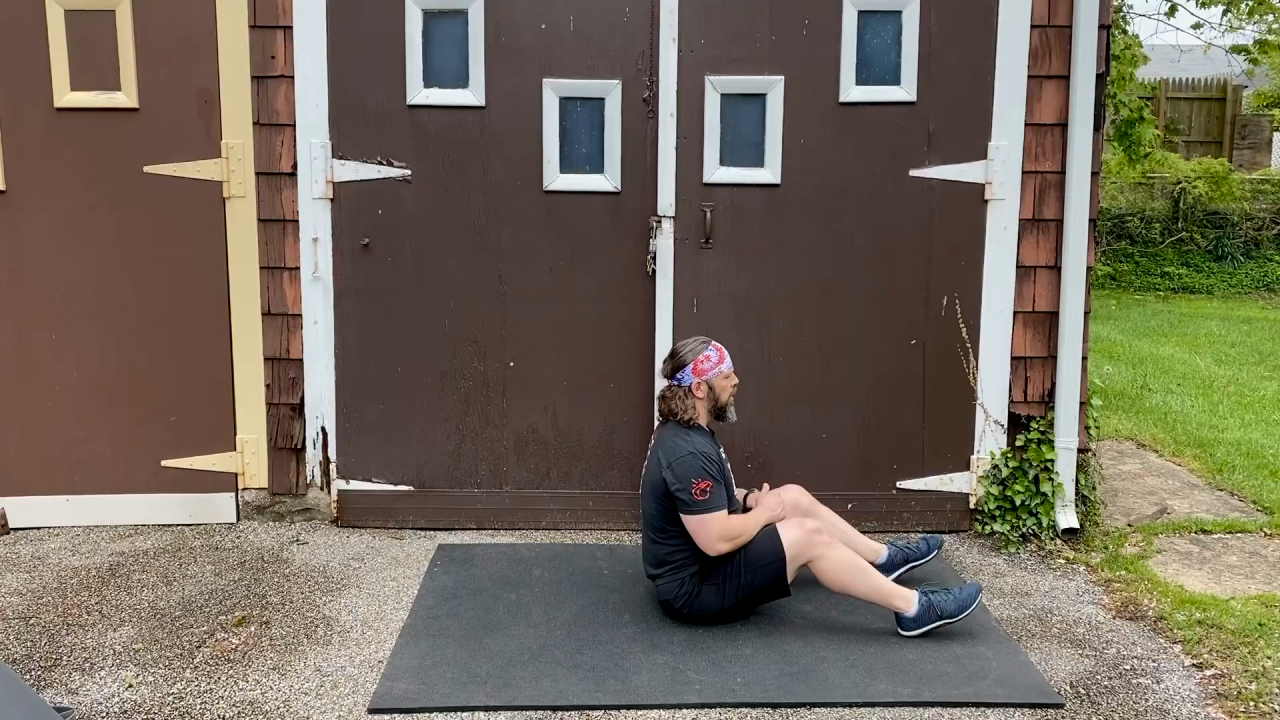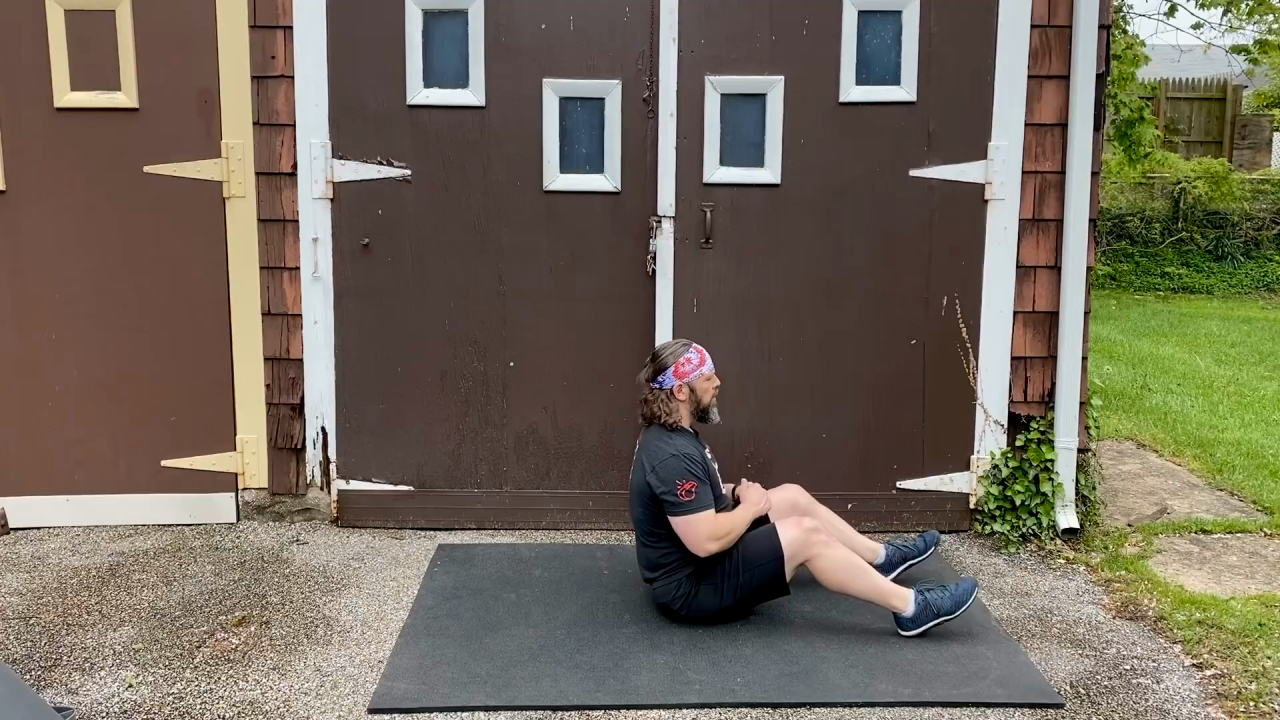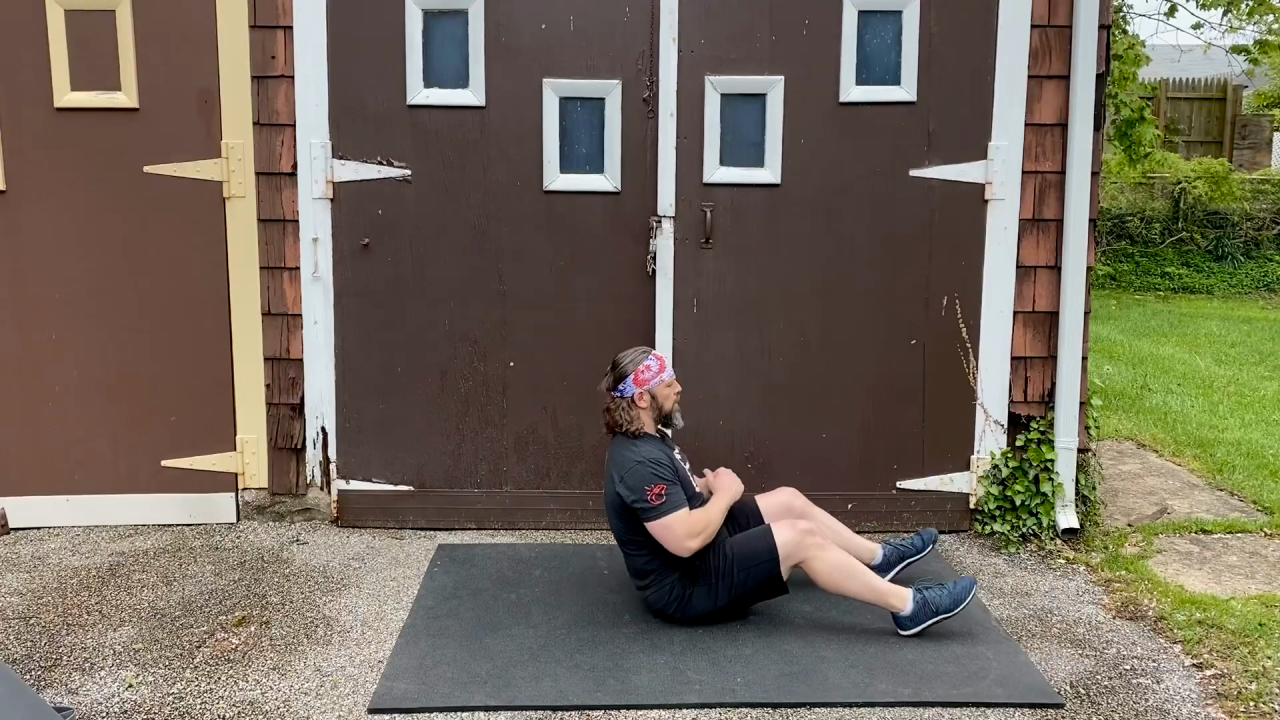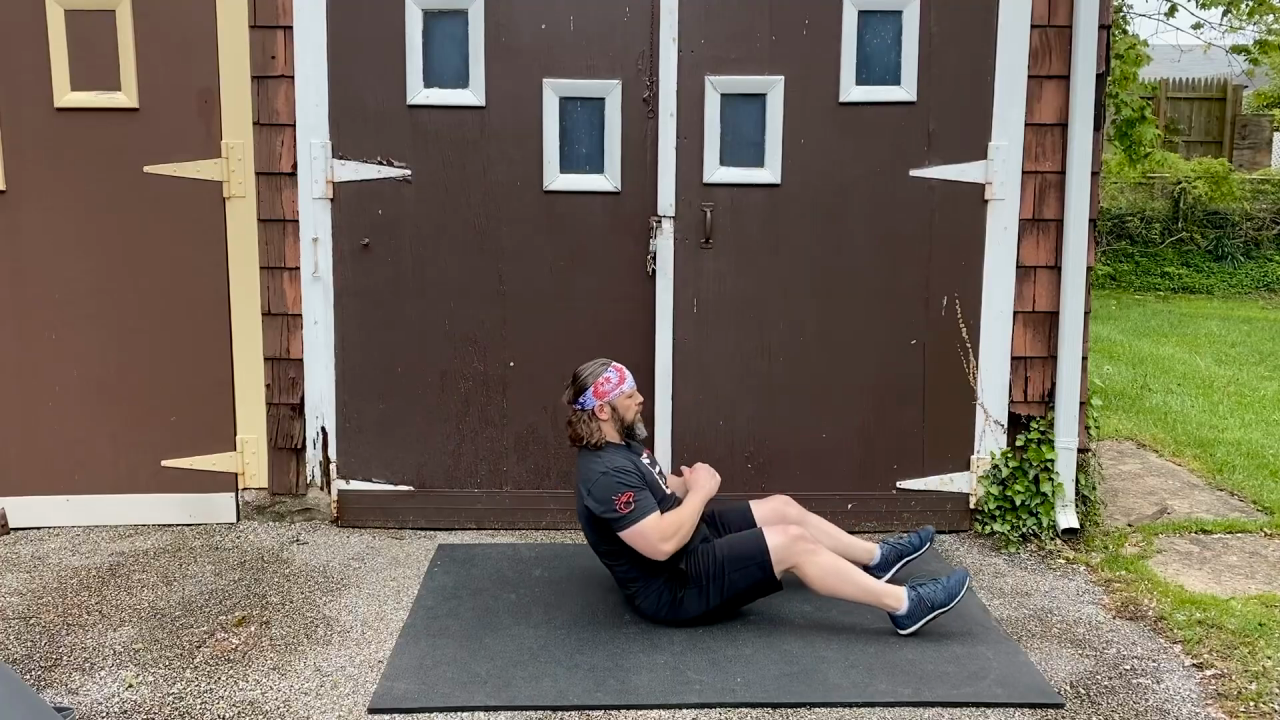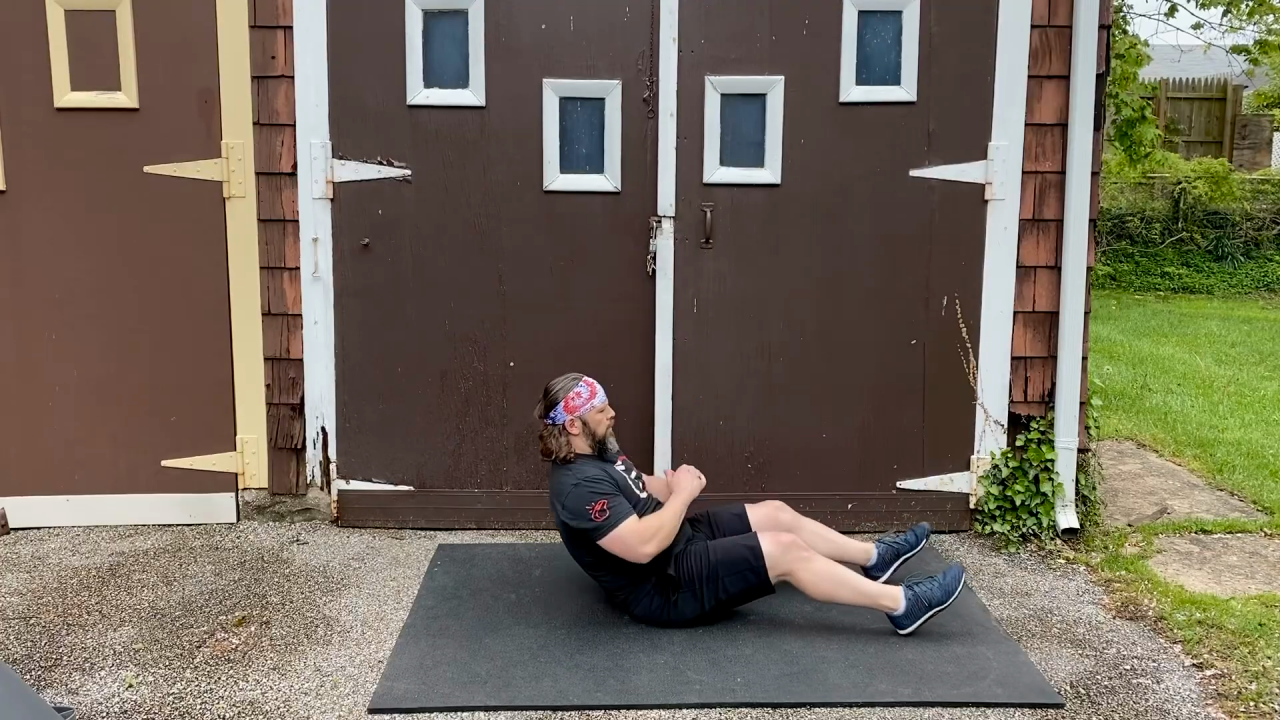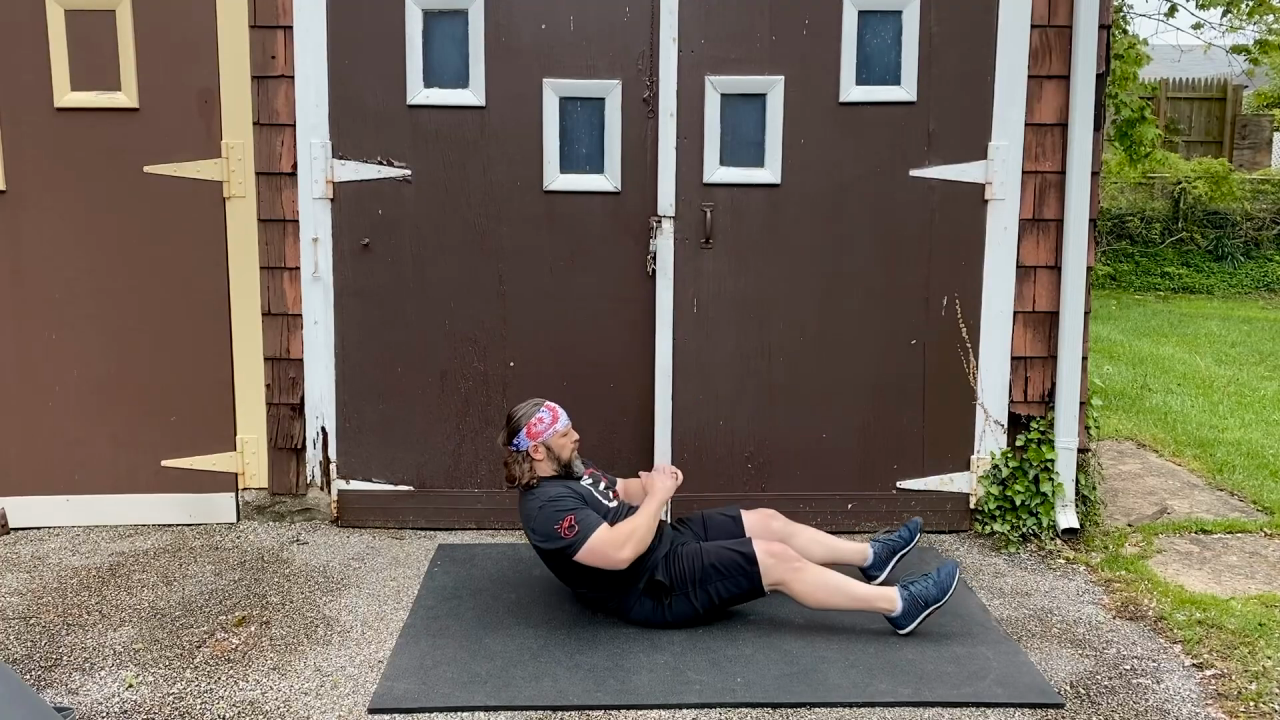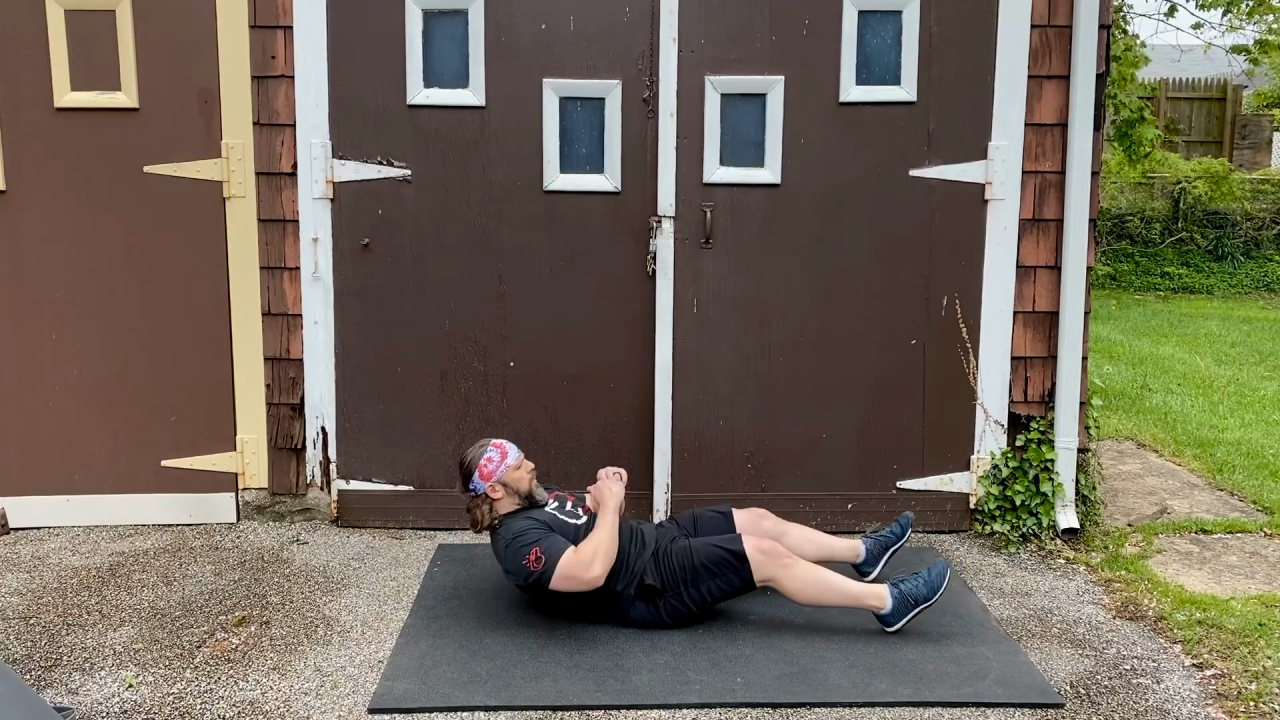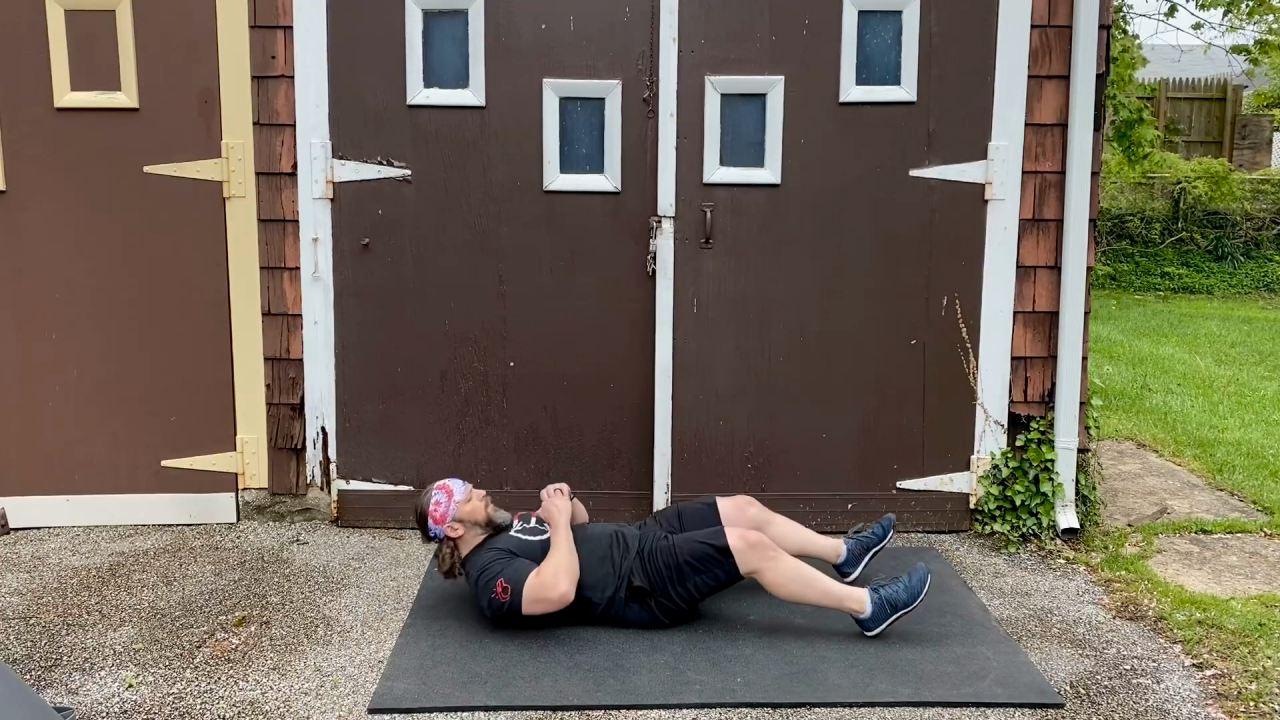
dt=0.2s
person 1, frame 1
left shoulder: (683, 431)
right shoulder: (689, 453)
right elbow: (716, 542)
left wrist: (745, 499)
right wrist: (763, 514)
left hip: (701, 561)
right hip: (695, 587)
left knee: (794, 497)
right knee: (810, 534)
left ankle: (884, 557)
right ankle: (913, 608)
person 1, frame 2
left shoulder: (672, 434)
right shoulder: (672, 456)
right elbow: (707, 542)
left wrist: (732, 493)
right wrist: (751, 506)
left hip: (702, 563)
right hip: (691, 587)
left knee: (793, 496)
right knee: (807, 533)
left ankle: (883, 557)
right ankle: (911, 608)
person 1, frame 3
left shoulder: (646, 438)
right shoulder: (640, 464)
right elbow: (687, 541)
left wrist: (709, 486)
right wrist: (725, 494)
left hip: (699, 557)
right hip: (683, 588)
left knee: (789, 500)
right knee: (802, 536)
left ankle: (880, 557)
right ankle: (907, 607)
person 1, frame 4
left shoulder: (619, 446)
right shoulder: (606, 474)
right elbow: (662, 543)
left wrist: (688, 482)
right wrist: (701, 491)
left hip: (692, 545)
right hip: (673, 588)
left knee: (783, 508)
right knee: (793, 541)
left ankle: (877, 558)
right ankle: (903, 605)
person 1, frame 5
left shoulder: (598, 456)
right shoulder: (579, 487)
left elbow: (643, 490)
right elbow: (644, 546)
left wrist: (675, 482)
right wrist: (684, 494)
left hip: (682, 544)
right hip: (665, 587)
left knee: (777, 512)
right knee: (786, 550)
left ankle: (876, 559)
right ankle: (901, 604)
person 1, frame 6
left shoulder: (568, 473)
right shoulder: (547, 507)
left elbow: (625, 496)
right elbow: (622, 551)
left wrist: (651, 482)
right wrist: (659, 494)
left hip: (670, 543)
right hip: (656, 587)
left knee: (772, 522)
right knee: (779, 559)
left ankle: (872, 559)
right ankle: (898, 605)
person 1, frame 7
left shoulder: (534, 503)
right shoulder: (520, 541)
left elbow: (598, 514)
right elbow: (592, 571)
left wrist: (606, 490)
right wrist: (611, 502)
left hip: (657, 542)
right hip: (652, 590)
left knee: (762, 519)
right knee: (768, 556)
left ankle: (863, 555)
right ankle: (885, 603)
person 1, frame 8
left shoulder: (504, 528)
right shoulder: (489, 571)
right elbow: (560, 591)
left wrist: (565, 503)
right wrist: (560, 522)
left hip: (640, 540)
right hip: (641, 584)
left knee: (746, 507)
right knee: (752, 545)
left ankle: (844, 553)
right ankle: (868, 606)
